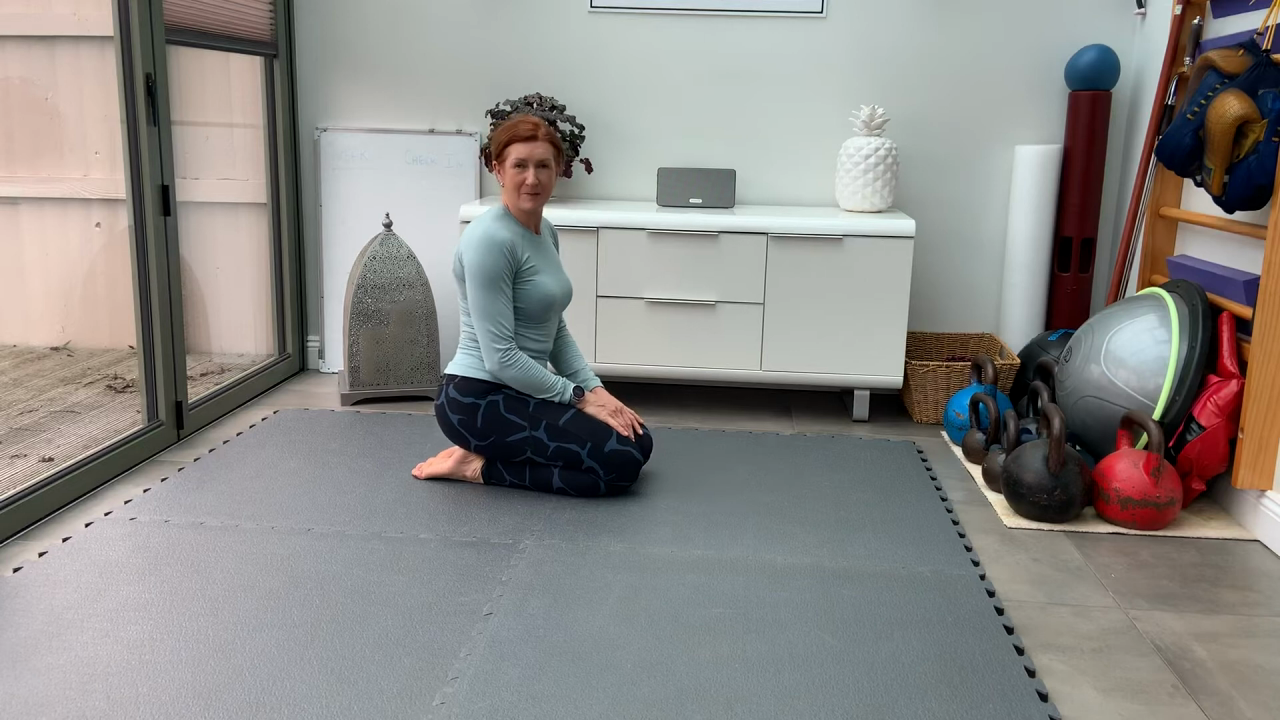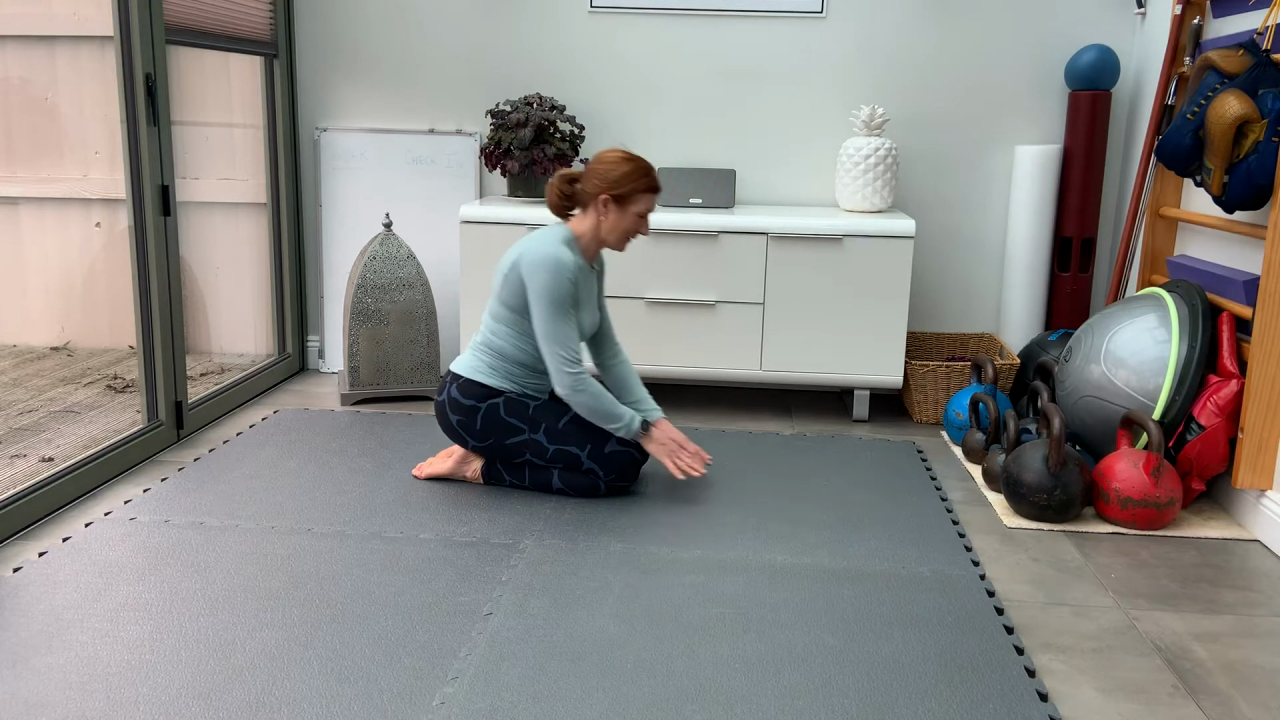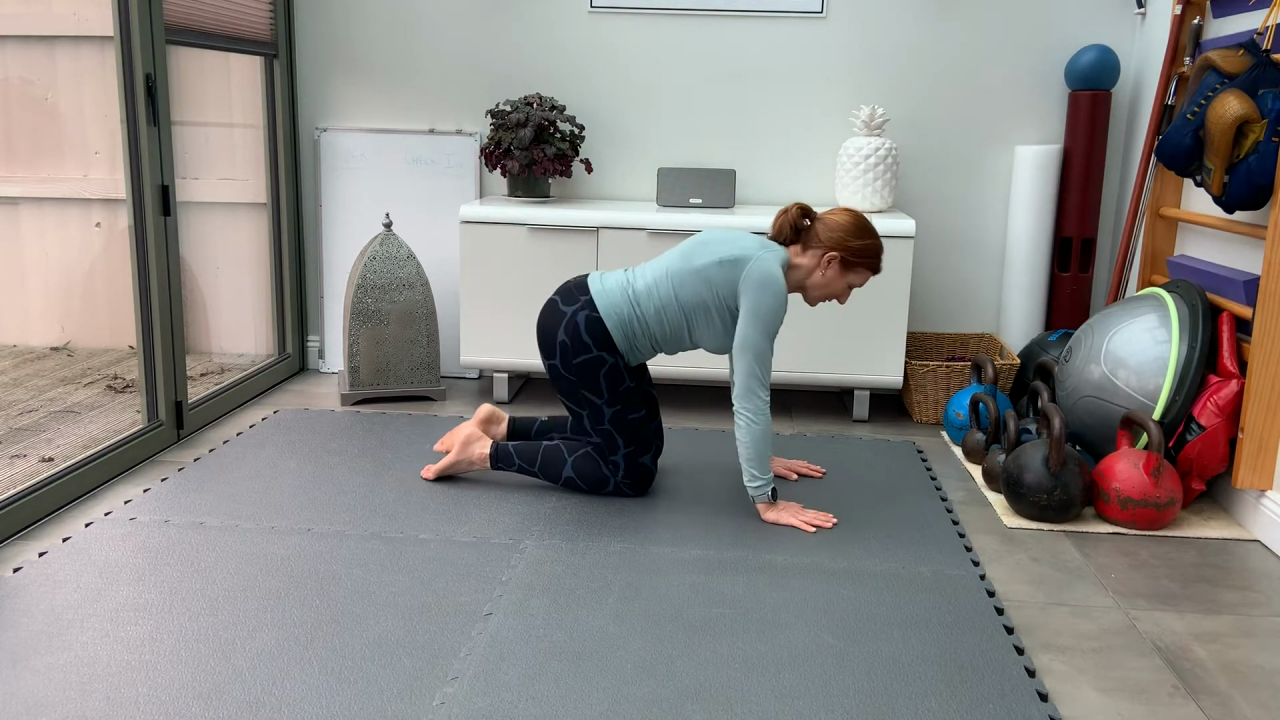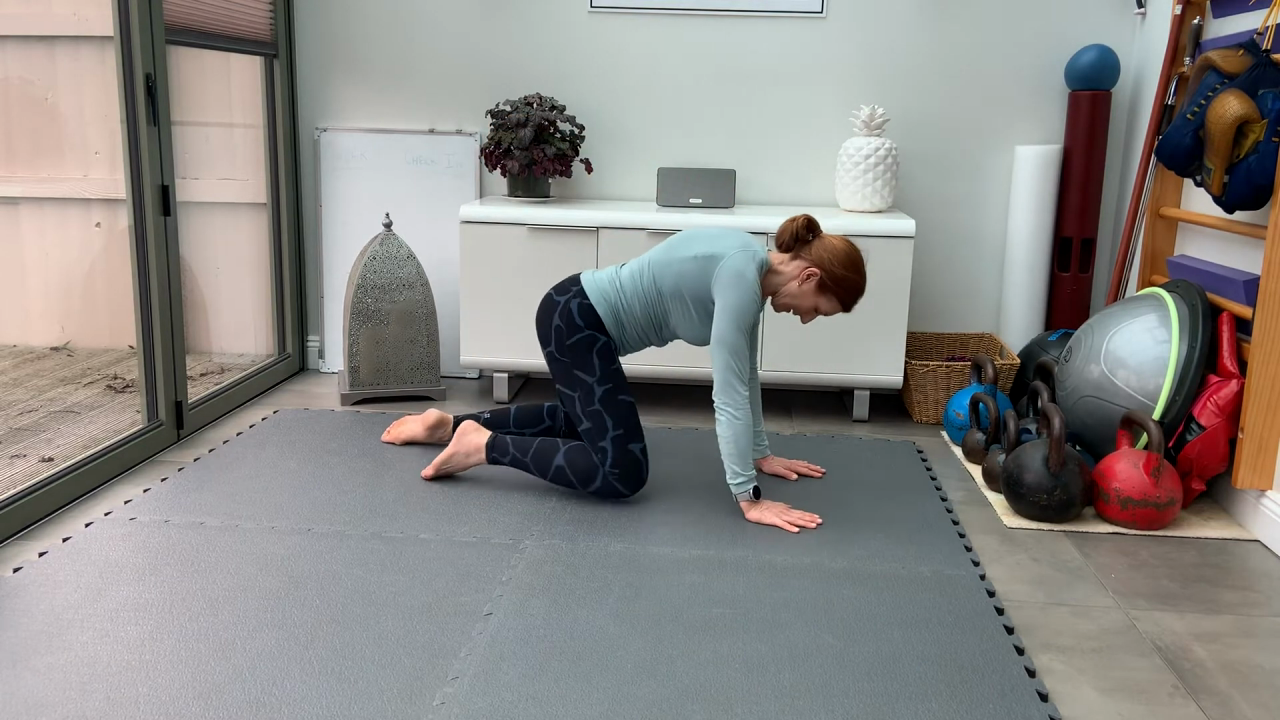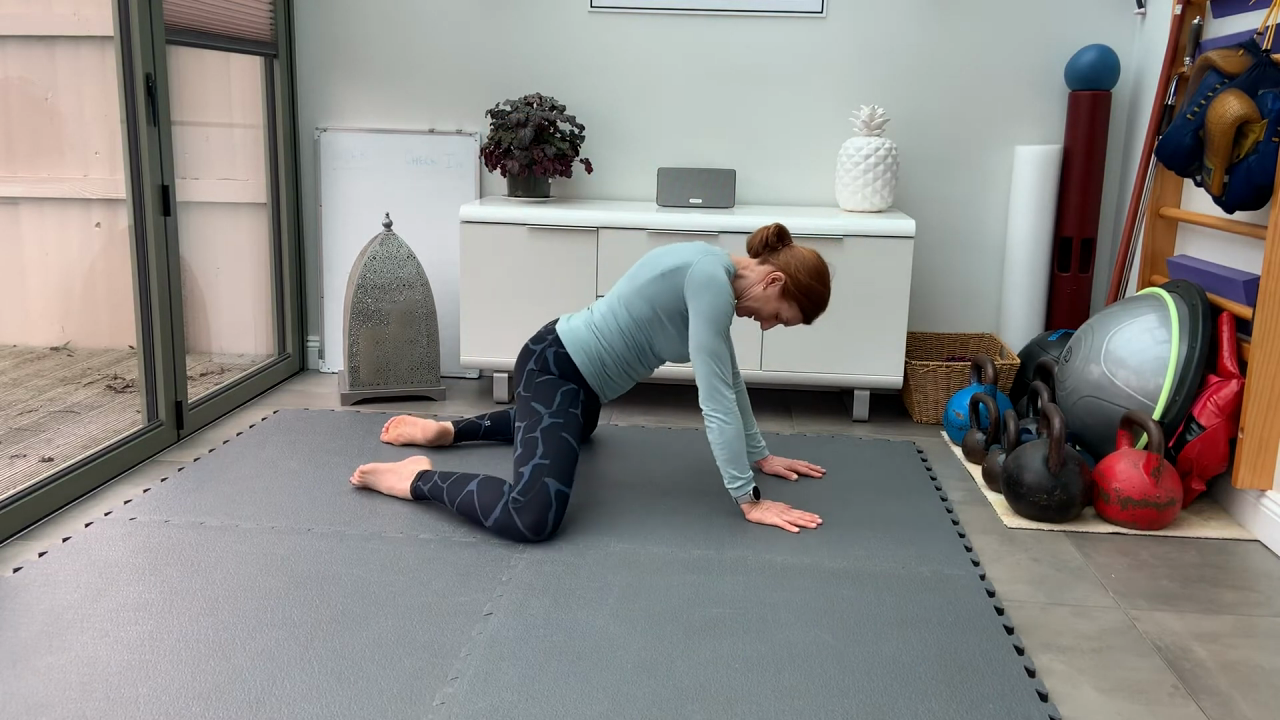
dt=1s
person 1, frame 1
left shoulder: (544, 232)
right shoulder: (489, 239)
left elbow: (555, 331)
right elbow: (501, 357)
left wrist: (595, 389)
right wrist: (579, 396)
left hip: (517, 393)
right hip: (479, 400)
left knee: (637, 442)
right knee: (619, 462)
left ankle: (483, 453)
right ankle: (479, 465)
person 1, frame 2
left shoulder: (589, 259)
right shoulder: (552, 259)
left elbow: (608, 353)
right elbow: (569, 380)
left wrist: (655, 420)
right wrist: (641, 430)
left hip: (523, 395)
right hip: (479, 403)
left knee: (629, 444)
right knee: (617, 465)
left ankle: (494, 449)
right ankle: (483, 467)
person 1, frame 3
left shoulder: (759, 260)
right shoulder: (767, 278)
left elbow: (745, 376)
right elbow: (750, 397)
left wrist: (762, 457)
right wrist: (766, 500)
left hip: (588, 318)
right hip: (580, 333)
left knee: (641, 445)
right knee: (631, 473)
left ankle: (502, 426)
right ankle: (487, 452)
person 1, frame 4
left shoulder: (754, 270)
right shoulder: (741, 274)
left elbow: (745, 372)
right elbow: (729, 392)
left wrist: (760, 452)
right wrist: (749, 499)
left hip: (583, 317)
right hip: (575, 319)
left knee: (583, 421)
right knee: (624, 473)
left ankle: (451, 425)
right ankle: (483, 446)
person 1, frame 5
left shoulder: (715, 272)
right shoulder: (711, 280)
left elbow: (727, 376)
right elbow: (715, 399)
left wrist: (759, 454)
right wrist: (749, 499)
left hip: (572, 365)
right hip: (555, 368)
left knee: (577, 429)
right knee: (533, 518)
left ankle: (448, 430)
right ankle: (420, 479)
